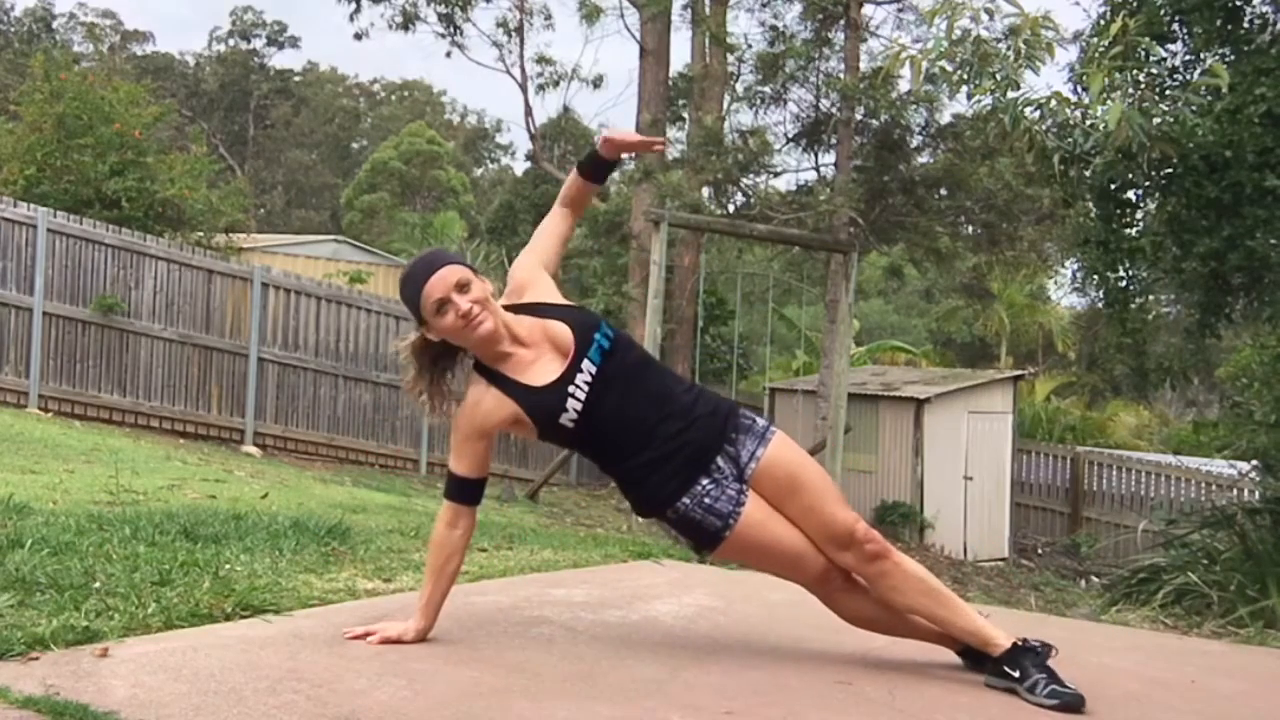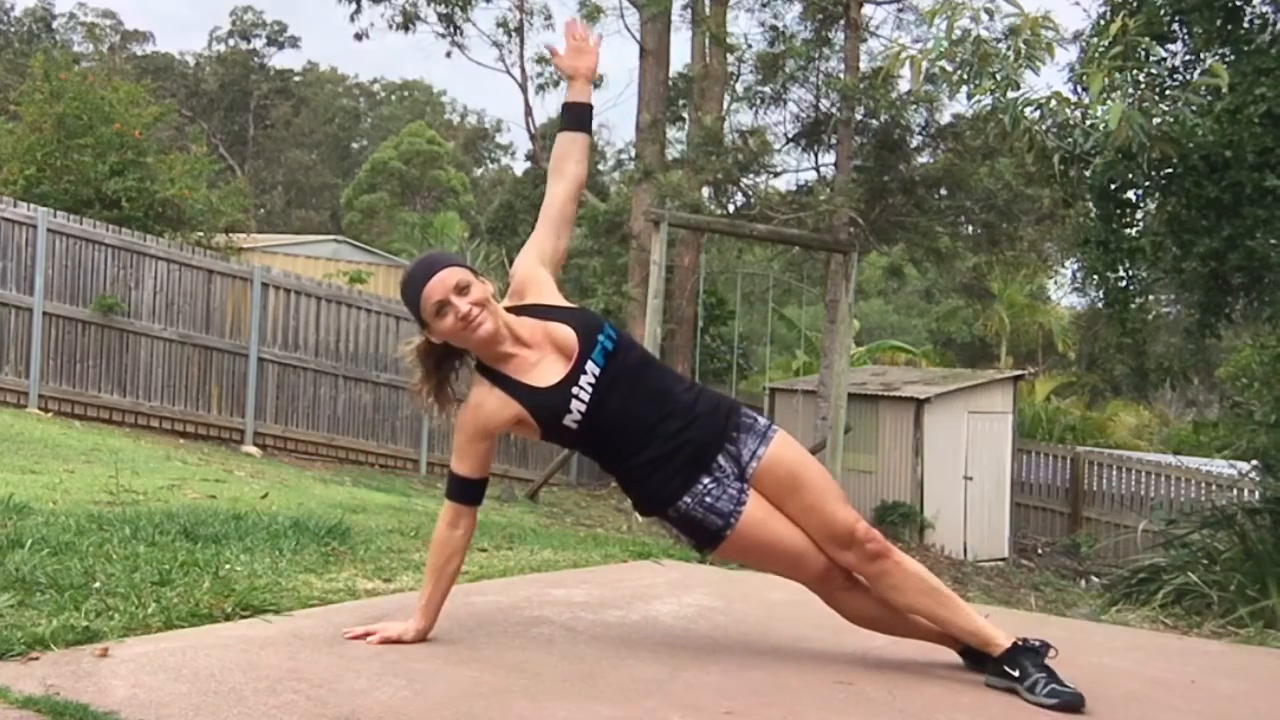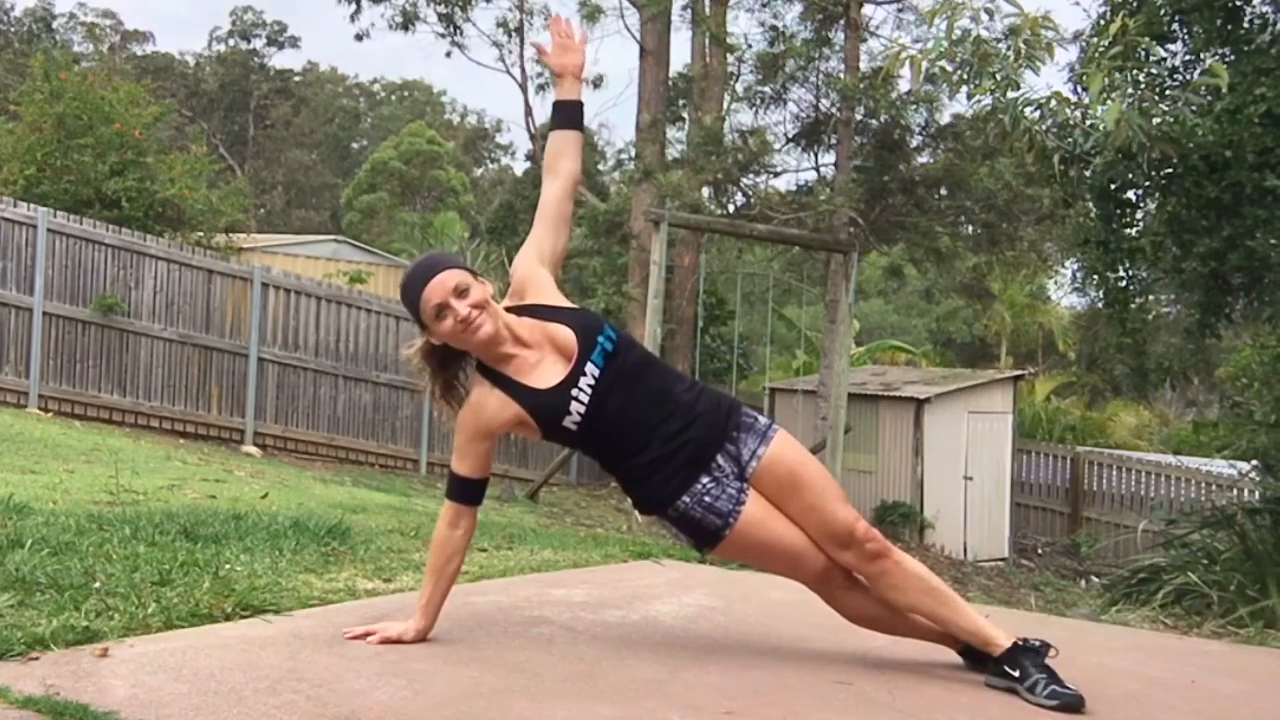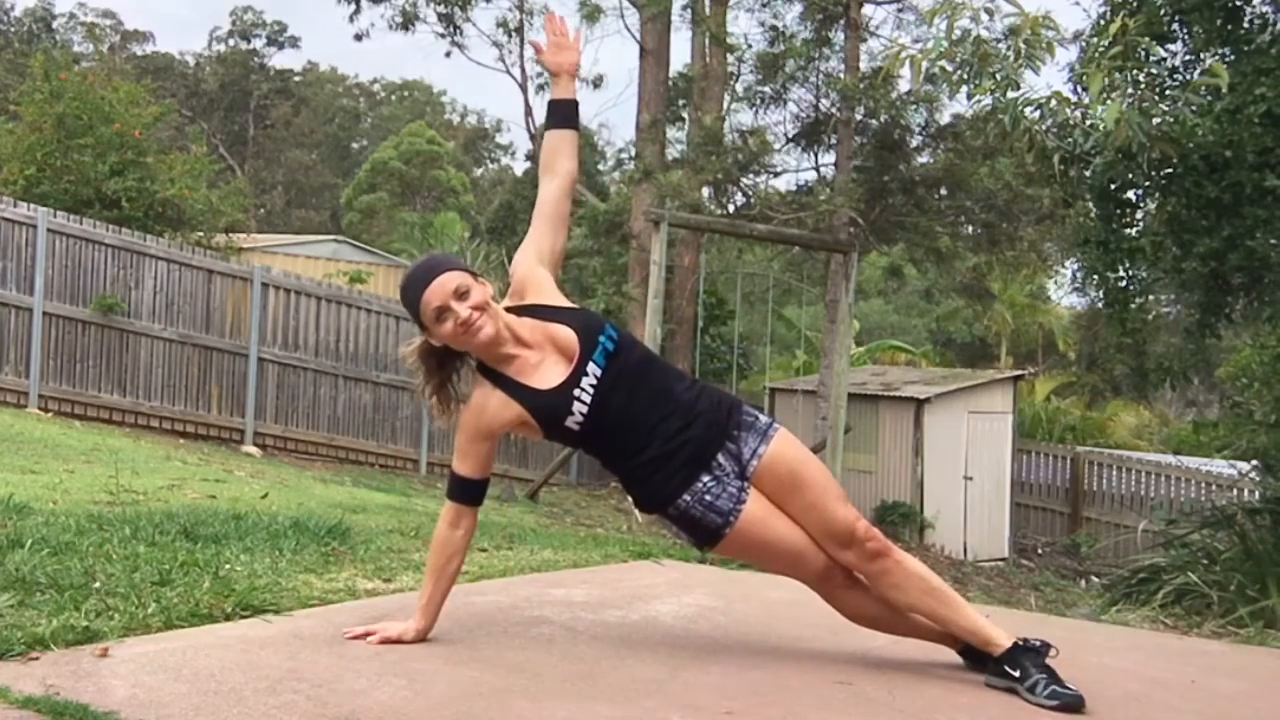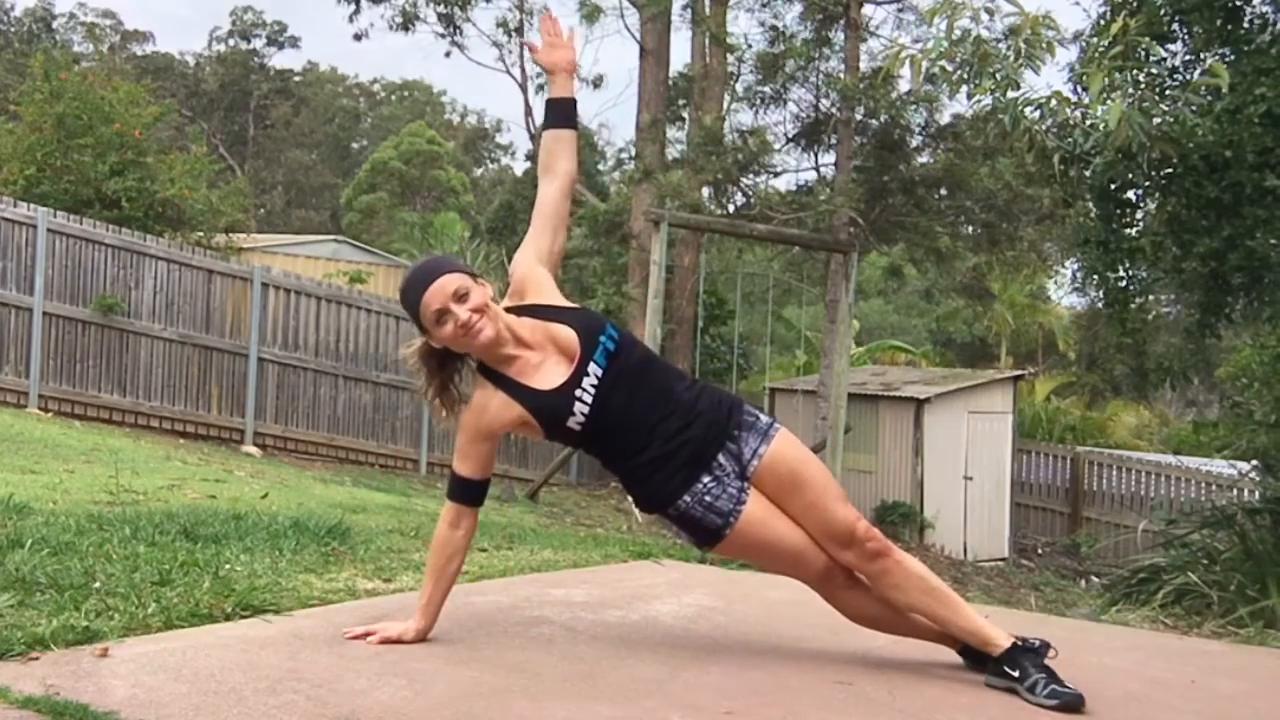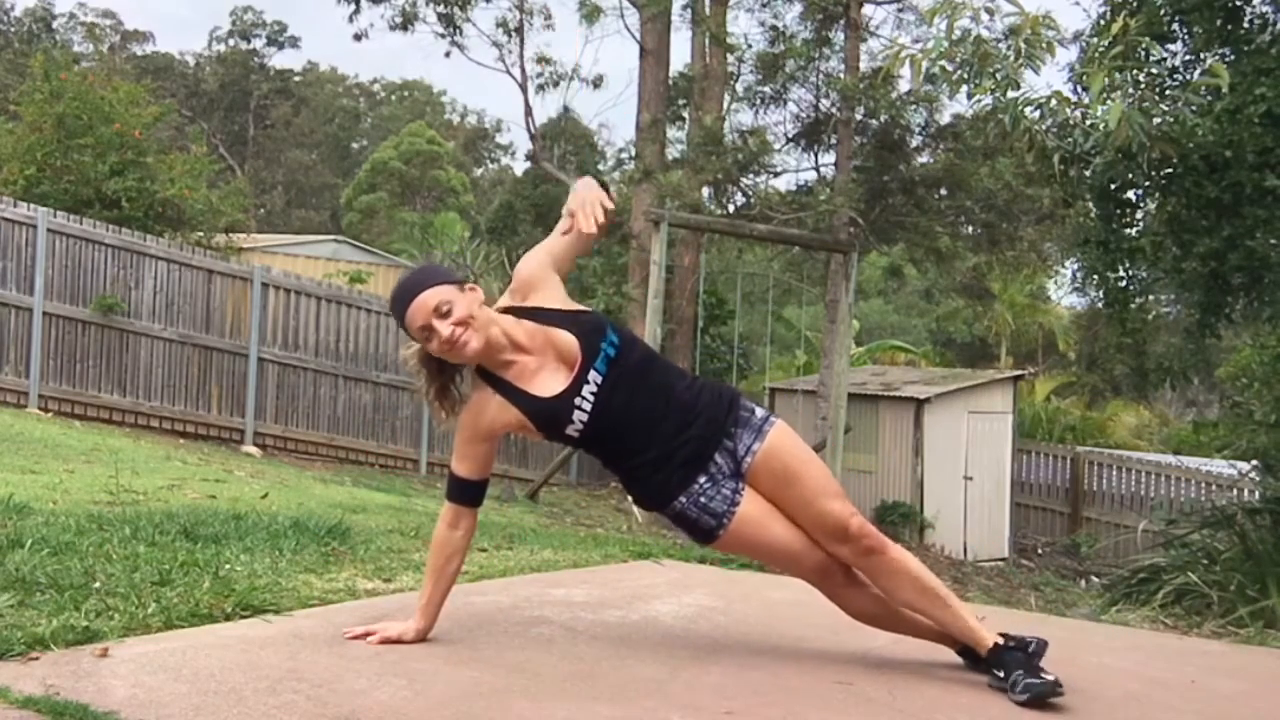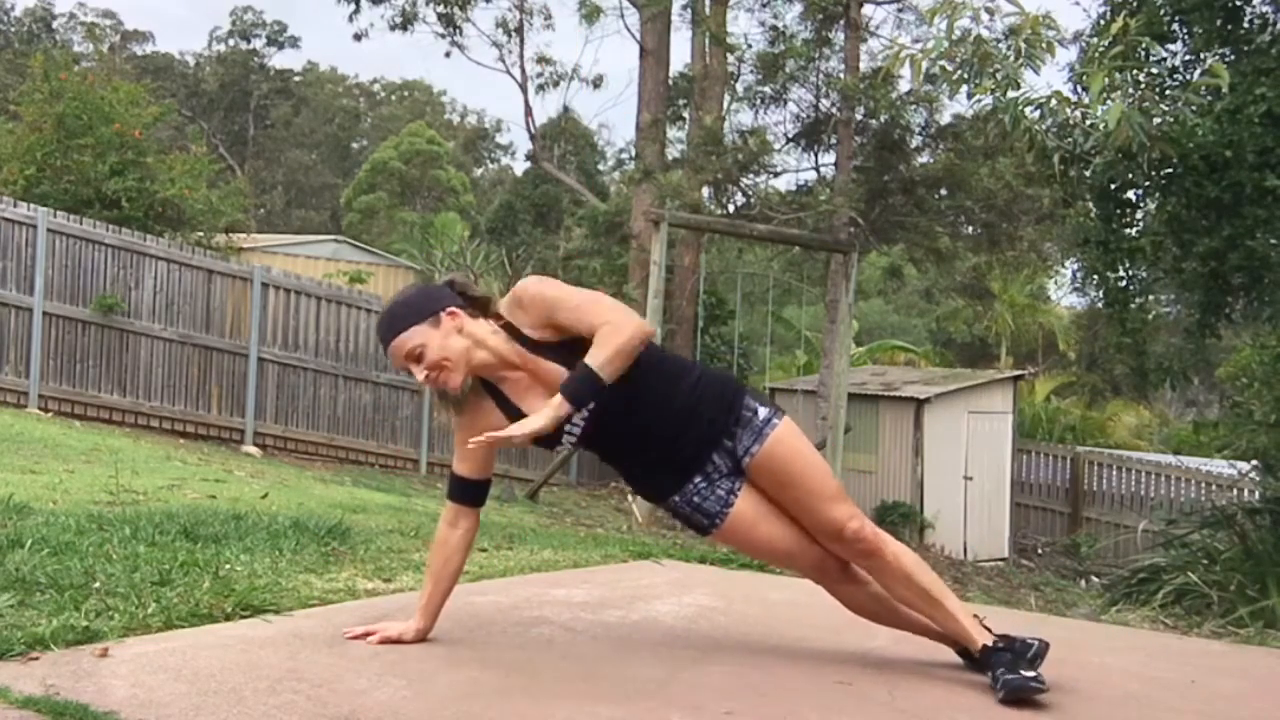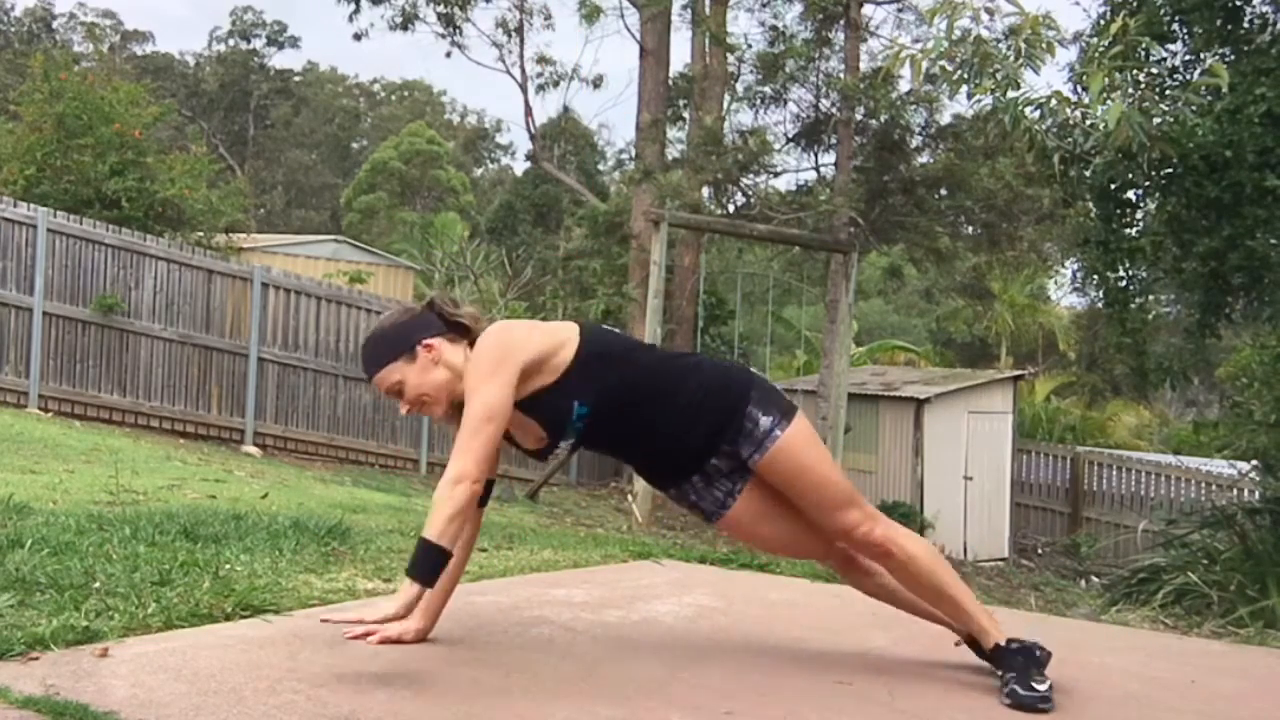
dt=0.2s
person 1, frame 1
left shoulder: (527, 286)
right shoulder: (484, 408)
left elbow: (567, 204)
right elbow: (457, 515)
left wrist: (604, 154)
right wrist: (419, 621)
left hip: (724, 427)
right hip: (684, 490)
left knee: (859, 545)
right knee: (833, 581)
left ankle: (1003, 650)
right ankle: (987, 654)
person 1, frame 2
left shoulder: (529, 286)
right shoulder: (487, 407)
left elbow: (565, 186)
right elbow: (459, 516)
left wrist: (579, 87)
right wrist: (421, 622)
left hip: (725, 427)
right hip: (685, 488)
left knee: (859, 544)
right knee: (833, 578)
left ankle: (1001, 648)
right ankle: (981, 650)
person 1, frame 3
left shoulder: (529, 284)
right shoulder: (487, 407)
left elbow: (559, 182)
right elbow: (458, 515)
left wrist: (568, 82)
right wrist: (420, 621)
left hip: (725, 425)
right hip: (684, 487)
left knee: (860, 544)
right knee: (832, 576)
left ankle: (1002, 648)
right ankle: (983, 650)
person 1, frame 4
left shoulder: (529, 285)
right shoulder: (489, 409)
left elbow: (556, 183)
right elbow: (459, 516)
left wrist: (564, 82)
right wrist: (420, 621)
left hip: (726, 425)
right hip: (685, 486)
left knee: (860, 543)
right knee: (831, 575)
left ankle: (1002, 648)
right ankle: (982, 649)
person 1, frame 5
left shoulder: (528, 286)
right shoulder: (489, 410)
left elbow: (556, 183)
right elbow: (460, 517)
left wrist: (561, 79)
right wrist: (420, 621)
left hip: (727, 426)
right hip: (685, 487)
left knee: (860, 544)
right knee: (833, 577)
left ankle: (1002, 649)
right ankle: (982, 649)
person 1, frame 6
left shoulder: (530, 285)
right shoulder: (485, 415)
left elbow: (572, 224)
right elbow: (458, 517)
left wrist: (583, 197)
right wrist: (419, 621)
left hip: (721, 419)
right hip: (680, 484)
left knee: (855, 536)
right knee: (827, 570)
left ankle: (992, 647)
right ankle: (979, 651)
person 1, frame 7
left shoulder: (529, 304)
right shoulder: (481, 413)
left elbow: (630, 326)
right elbow: (460, 513)
left wrist: (552, 409)
right wrist: (420, 621)
left hip: (724, 415)
right hip: (680, 480)
left knee: (851, 533)
right knee: (829, 567)
left ankle: (986, 641)
right ankle: (971, 644)
person 1, frame 8
left shoulder: (500, 345)
right shoulder: (477, 413)
left elbow: (462, 489)
right elbow: (469, 500)
left wrist: (410, 590)
right wrist: (423, 620)
left hip: (731, 408)
right hip: (687, 470)
left knee: (860, 528)
right knee: (837, 555)
left ankle: (1001, 641)
right ankle: (983, 640)
